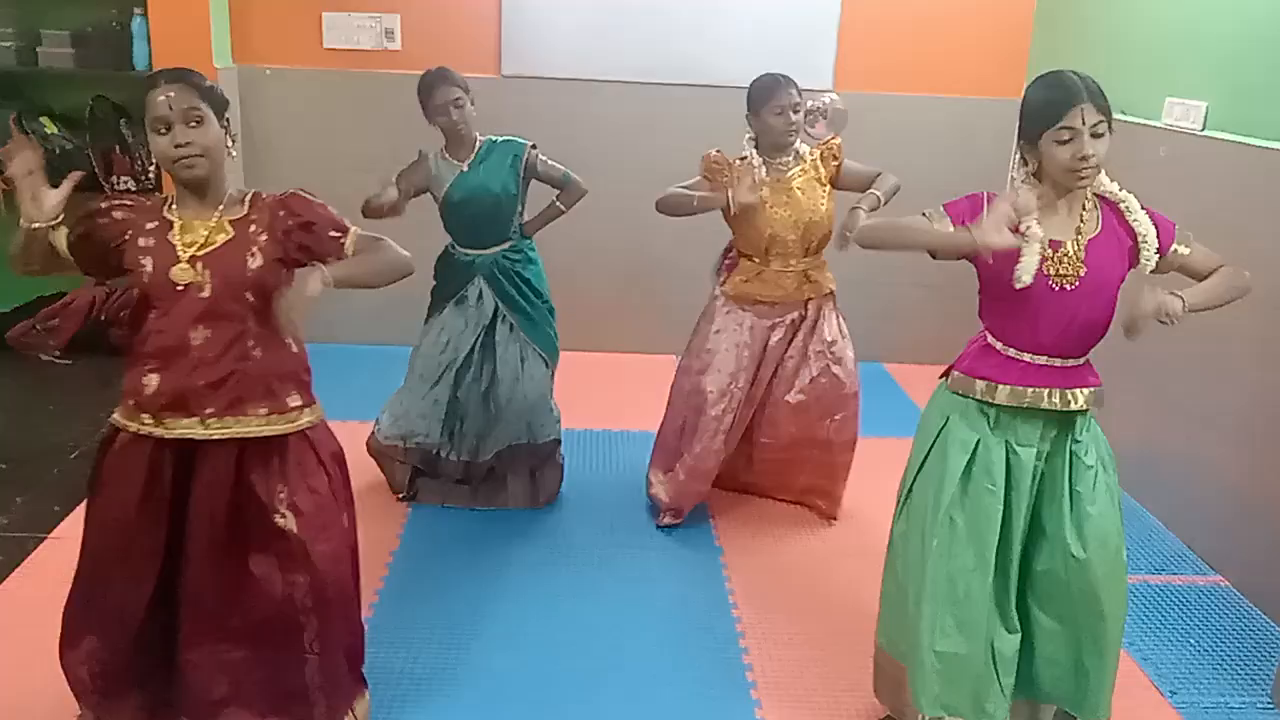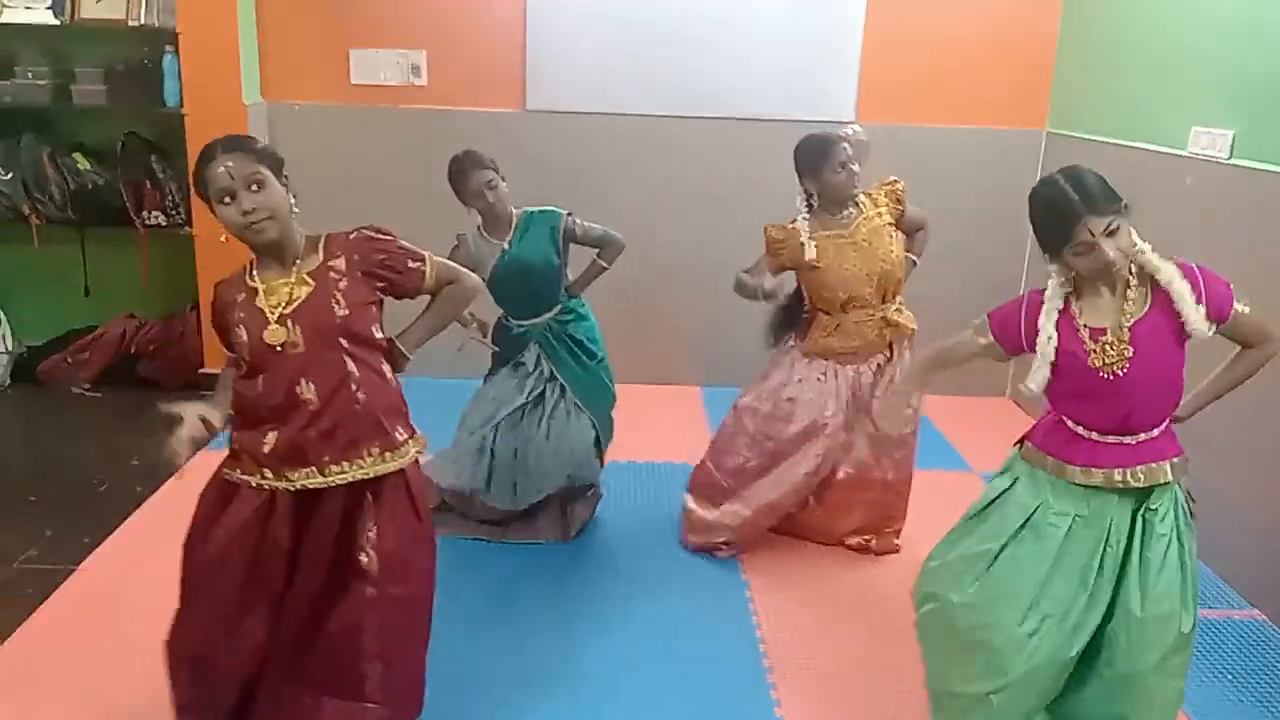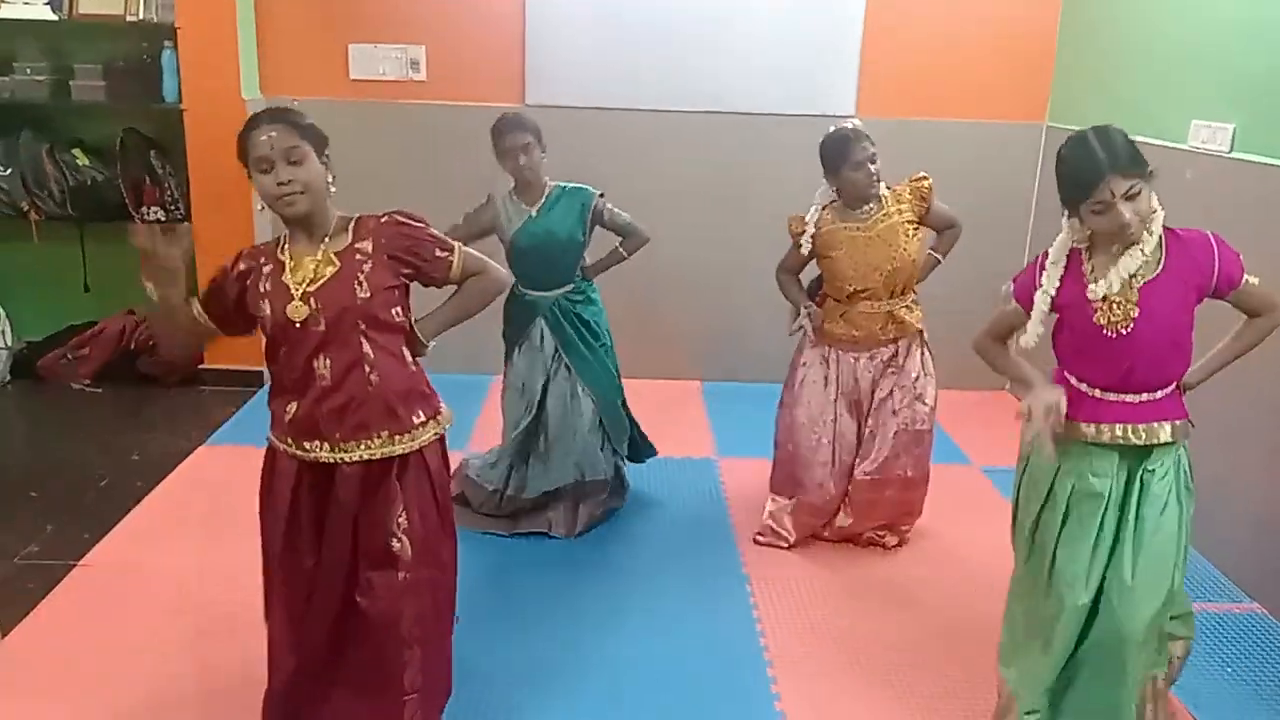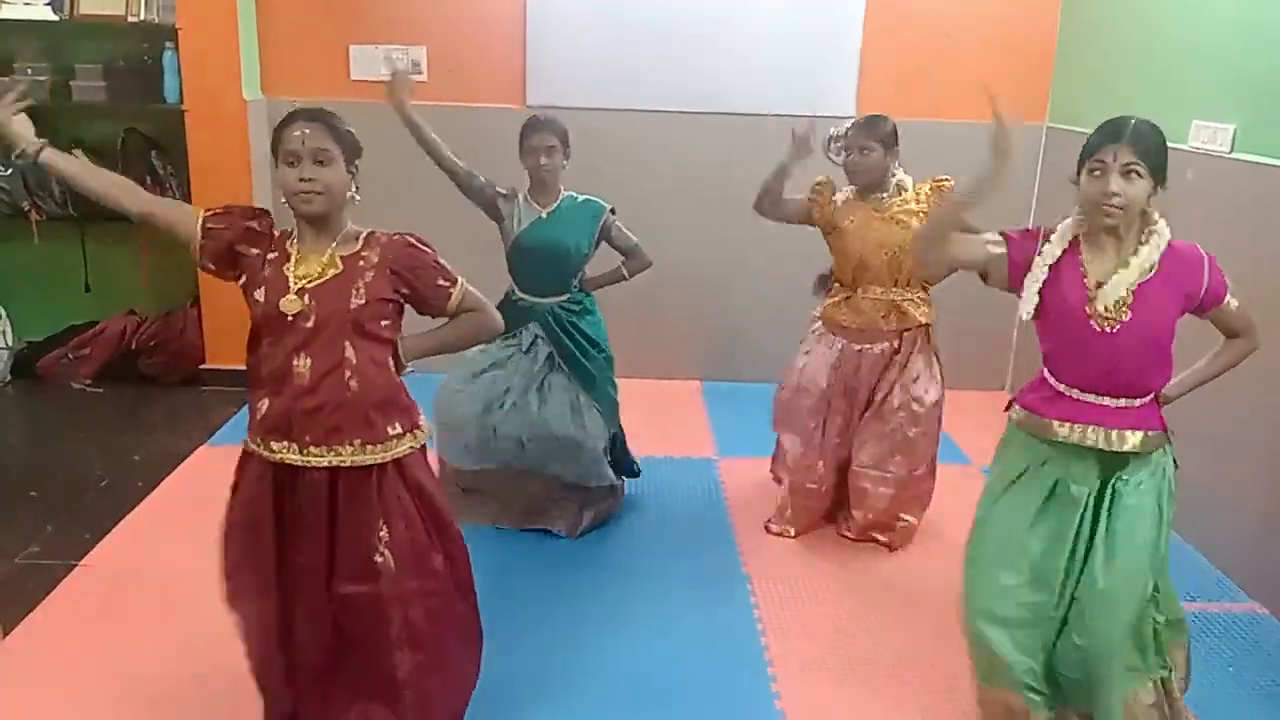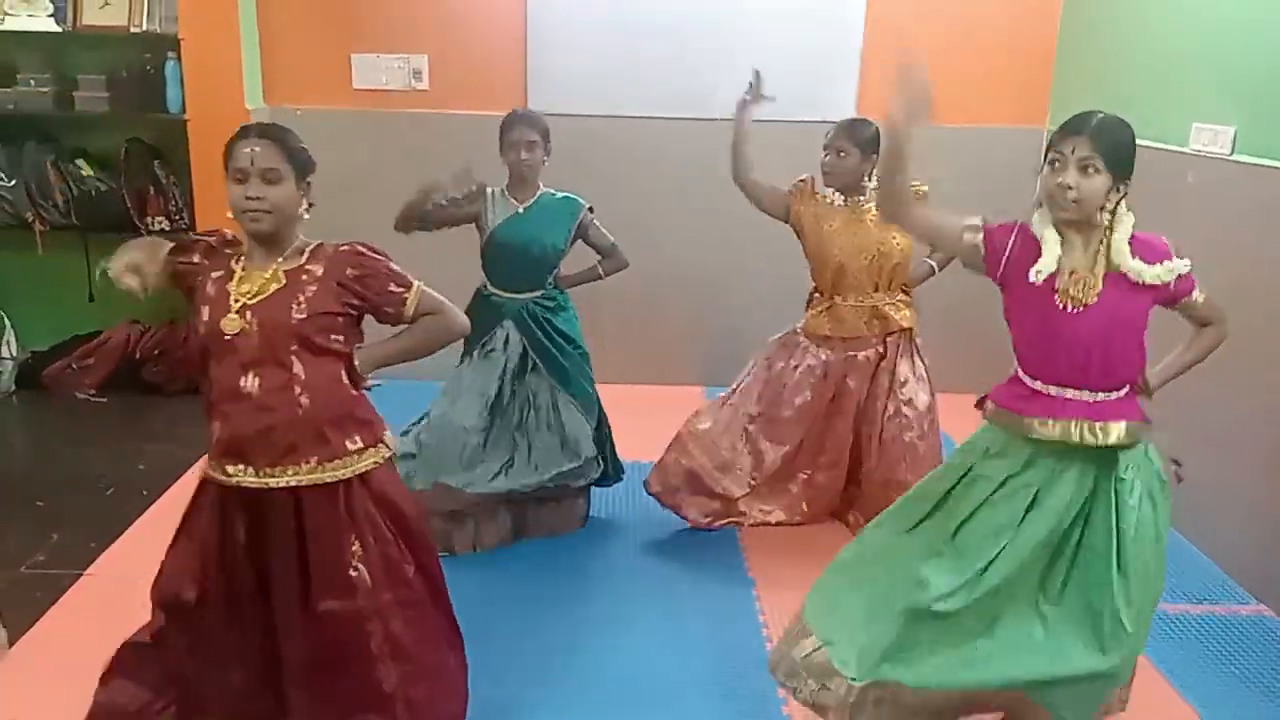
dt=0.3s
person 1, frame 1
left shoulder: (283, 213)
right shoulder: (129, 224)
left elbow: (394, 259)
left wrist: (320, 277)
left hip: (271, 438)
right hip: (158, 446)
left knee: (301, 587)
right knee: (134, 596)
person 1, frame 2
left shoulder: (359, 254)
right shoulder: (230, 299)
left elbow: (464, 284)
left wrist: (397, 348)
right wrist: (209, 413)
left hip: (370, 481)
right hip: (266, 492)
left knee: (366, 636)
right knee: (235, 633)
person 1, frame 3
left shoulder: (395, 237)
right shoulder: (251, 271)
left elbow: (493, 279)
right elbow: (180, 337)
left wrist: (419, 330)
right wrist: (166, 283)
left hip: (394, 460)
right hip: (302, 467)
left knee: (395, 610)
right knee: (309, 612)
person 1, frame 4
left shoulder: (395, 255)
right shoulder: (253, 245)
left elbow: (485, 319)
right elbow: (144, 205)
left wrist: (400, 349)
left hip: (374, 468)
right hip: (278, 469)
left knee: (389, 616)
right knee: (288, 612)
person 1, frame 5
left shoulder: (344, 267)
right shoulder: (207, 260)
left elbow: (449, 322)
right elbow: (134, 264)
left wrist: (361, 360)
right wrist: (134, 261)
left hip: (340, 482)
right hip: (237, 492)
left knee: (370, 628)
right knee: (206, 628)
person 2, frame 1
left shoulder: (1130, 222)
right shoulder: (991, 216)
left elbow: (1233, 277)
right elbow: (868, 234)
left wrist: (1172, 303)
right wrist: (971, 238)
left hip: (1070, 426)
right hip: (979, 418)
left knee: (1083, 579)
right knee: (955, 578)
person 2, frame 2
left shoulder: (1184, 286)
right shoulder: (1037, 314)
right elbow: (939, 359)
left wrist: (1189, 403)
left hip: (1147, 501)
right hip: (1052, 488)
left knee: (1142, 656)
right knee: (977, 612)
person 2, frame 3
left shoulder: (1199, 253)
right shoulder: (1057, 267)
right elbow: (988, 342)
left wrist: (1194, 375)
right wrist: (1038, 386)
left hip: (1153, 460)
right hip: (1067, 452)
left knee: (1132, 608)
right knee: (1060, 595)
person 2, frame 4
left shoulder: (1186, 266)
right shoulder: (1039, 254)
left elbow: (1245, 337)
right elbow: (925, 256)
left wrist: (1172, 387)
right wrist: (987, 181)
left hip: (1131, 469)
right hip: (1041, 454)
left knee: (1105, 617)
right knee: (1006, 597)
person 2, frame 5
left shoulder: (1150, 258)
right shoulder: (1012, 244)
left elbow: (1214, 324)
right elbow: (898, 209)
left wrist: (1156, 377)
right wrist: (898, 135)
left hip: (1115, 468)
right hip: (1017, 453)
left knee: (1097, 620)
right knee: (948, 572)
person 3, frame 1
left shoulder: (821, 161)
right shoulder: (732, 172)
left elbow: (886, 182)
right elbow: (664, 202)
left wrist: (868, 206)
right wrist: (716, 198)
left hip: (811, 307)
right hip: (745, 308)
left knee: (826, 396)
right knee: (715, 397)
left ankle: (806, 486)
right ankle: (679, 486)
person 3, frame 2
left shoulder: (883, 206)
right shoulder: (796, 239)
left elbow: (920, 228)
right elbow: (743, 280)
left wrist: (907, 267)
right wrist: (760, 285)
left hip: (885, 354)
right hip: (824, 357)
left knee: (884, 446)
right knee: (771, 434)
left ankle: (858, 526)
right ankle: (720, 521)
person 3, frame 3
left shoulder: (909, 202)
right shoulder: (818, 226)
left elbow: (954, 227)
right elbow: (786, 273)
left wrist: (926, 265)
right wrist: (804, 305)
left hip: (898, 346)
right hip: (833, 347)
left knee: (897, 440)
right knee: (817, 440)
left ankle: (873, 522)
right ankle: (800, 517)
person 3, frame 4
left shoulder: (925, 200)
right shoulder: (832, 204)
right elbow: (765, 206)
right wrist: (790, 162)
left hip: (904, 341)
right hip: (841, 336)
left knee: (897, 433)
right knee: (805, 415)
left ankle: (878, 518)
right ankle: (803, 508)
person 3, frame 5
right shoulder: (809, 205)
right elbow: (743, 180)
left wrist: (920, 273)
right wrist: (742, 116)
left hip: (891, 349)
right hip: (823, 344)
left knee: (900, 441)
right knee: (774, 417)
left ankle: (881, 512)
person 4, frame 1
left shoulder: (514, 153)
right shoulder: (428, 169)
left elbow: (575, 187)
right elbow: (375, 209)
left wrist: (532, 226)
right wrist: (382, 201)
left hip: (516, 278)
right hip: (462, 282)
left knee: (522, 382)
right knee: (443, 378)
left ankle: (524, 474)
right ankle: (451, 466)
person 4, frame 2
left shoulder: (551, 222)
right shoulder: (470, 249)
left elbow: (614, 243)
left wrist: (576, 287)
right wrist: (470, 322)
left hip: (569, 339)
right hip: (518, 346)
left knee: (572, 436)
right knee: (489, 434)
left ankle: (562, 509)
right ankle: (492, 507)
person 4, frame 3
left shoulder: (581, 200)
right shoulder: (497, 210)
left elbow: (639, 237)
left wrist: (593, 268)
left hip: (578, 321)
right hip: (528, 323)
left knee: (581, 415)
right knee: (530, 419)
left ankle: (579, 501)
right ankle: (524, 494)
person 4, frame 4
left shoulder: (591, 213)
right shoulder: (504, 205)
left elbow: (641, 259)
right elbow: (453, 166)
left wrist: (588, 282)
right wrist: (406, 112)
left hip: (572, 330)
right hip: (520, 329)
left knee: (575, 425)
right knee: (463, 402)
left ankle: (583, 501)
right ankle: (504, 492)
person 4, frame 5
left shoulder: (568, 208)
right shoulder: (482, 202)
left elbow: (618, 258)
right elbow: (405, 223)
left wrist: (566, 280)
right wrist: (431, 197)
left hip: (549, 329)
right hip: (494, 327)
left knee: (558, 427)
right knee: (464, 424)
left ankle: (555, 513)
